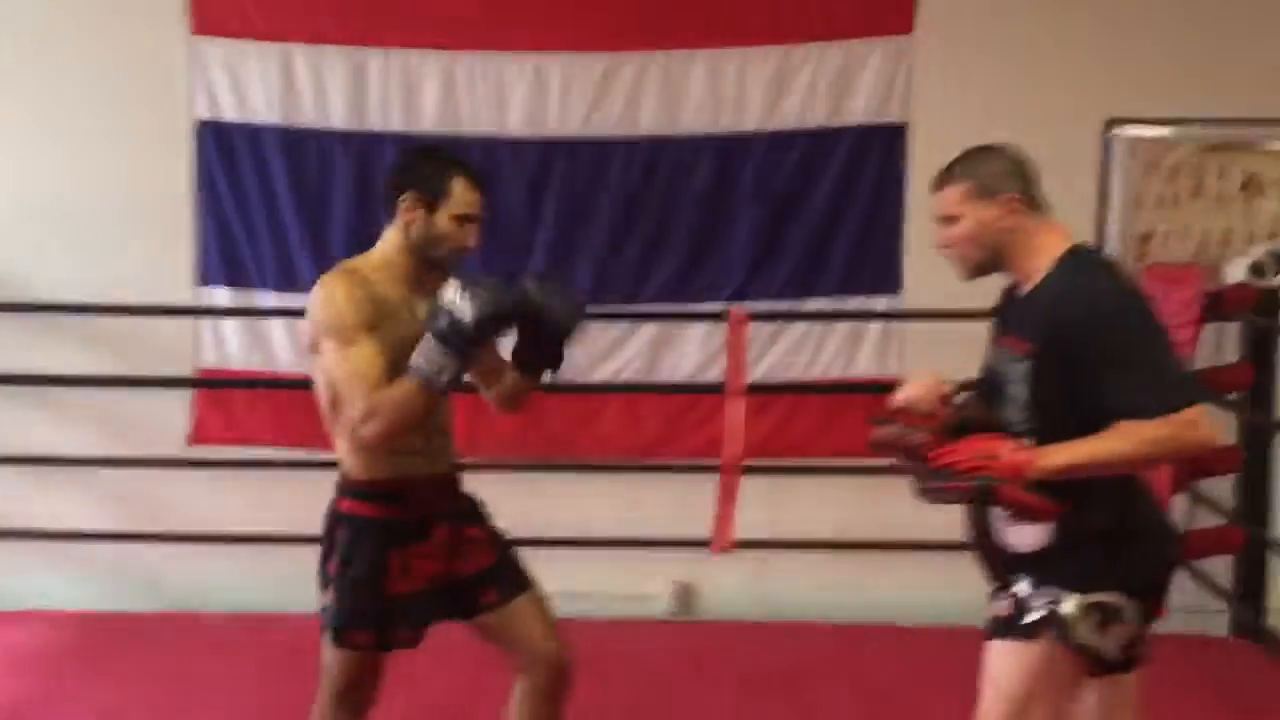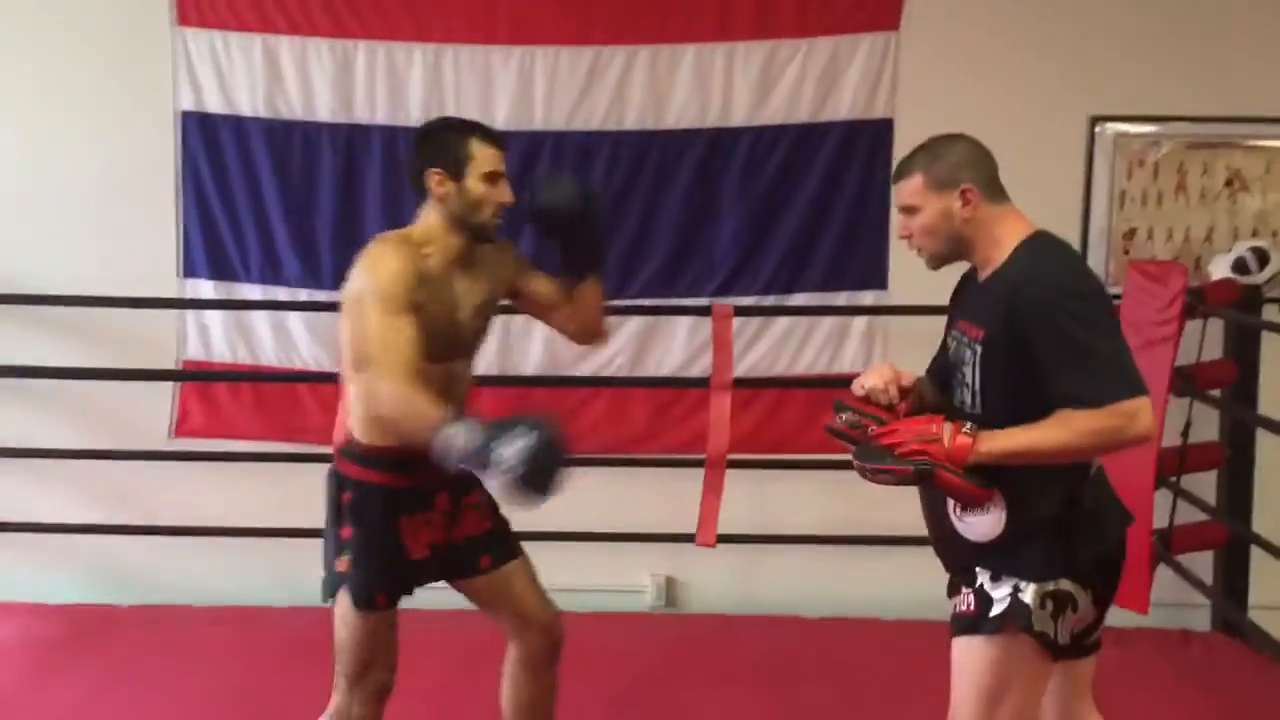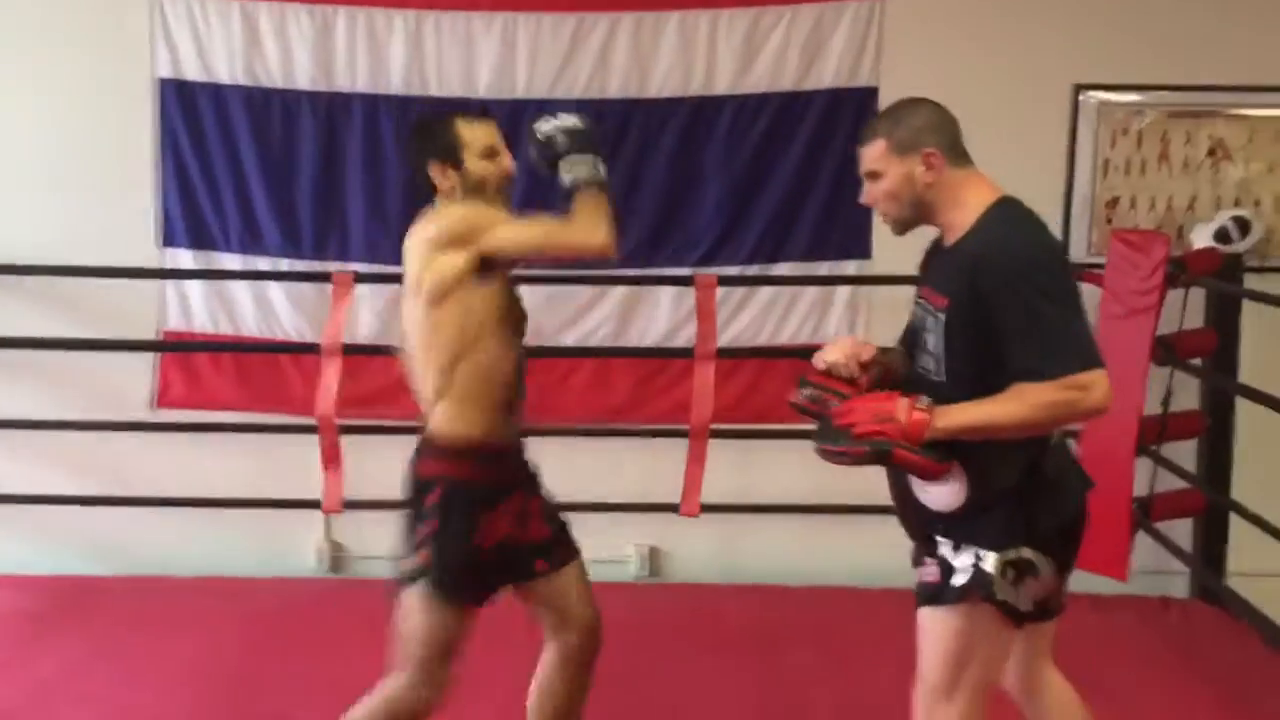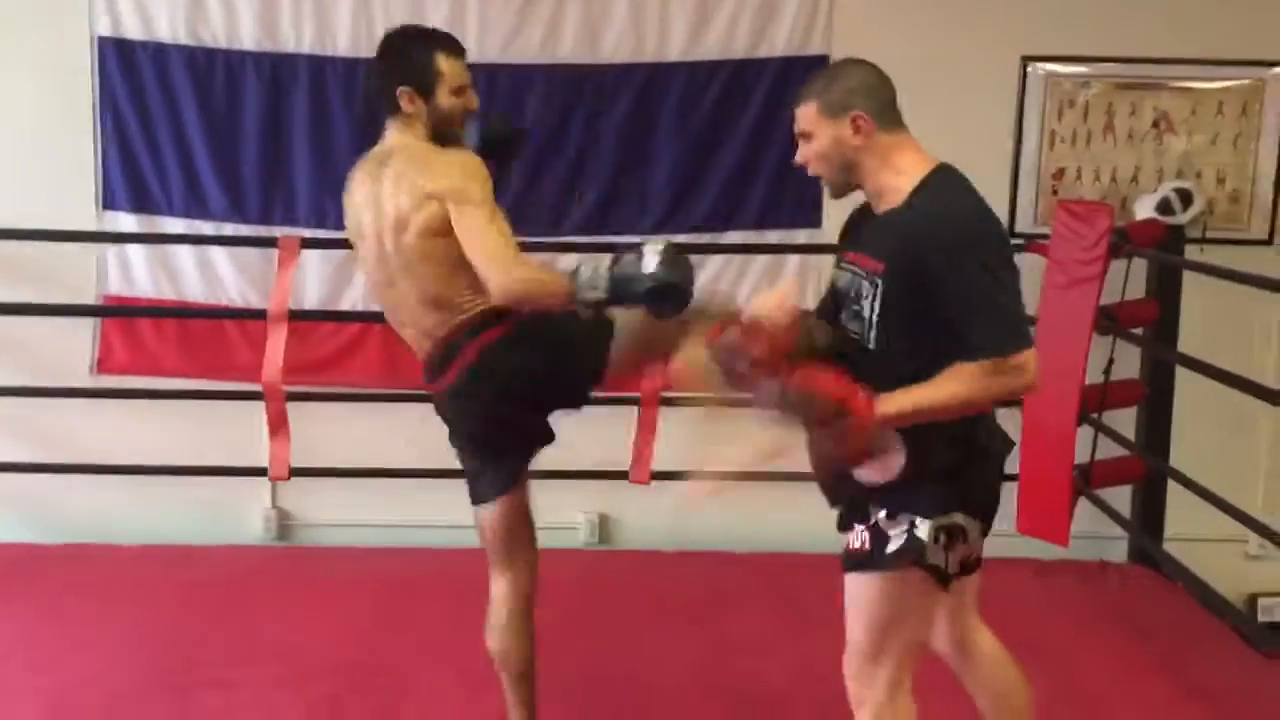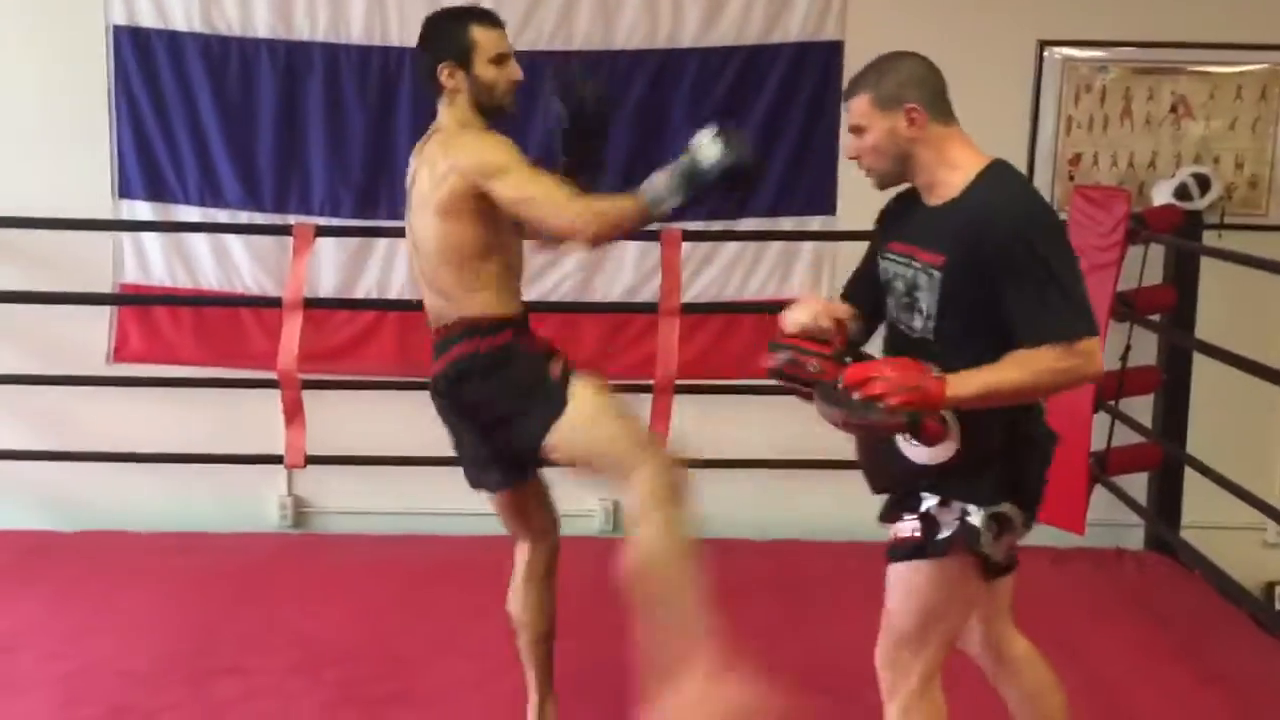
dt=0.2s
person 1, frame 1
left shoulder: (443, 292)
right shoulder: (341, 296)
left elbow: (501, 398)
right elbow: (374, 421)
left wrist: (534, 350)
right wrist: (444, 345)
left hip: (446, 509)
right hip: (371, 521)
left knee: (547, 661)
person 1, frame 2
left shoulder: (494, 260)
right shoulder: (389, 264)
left elbow: (589, 328)
right elbow: (385, 396)
left wrist: (580, 248)
right wrist: (477, 443)
left hip: (446, 481)
right hip: (374, 486)
left knee: (539, 628)
person 1, frame 3
left shoulder: (432, 242)
right shoulder: (458, 226)
right elbow: (590, 237)
right wrist: (580, 161)
left hip: (501, 472)
right hip: (455, 483)
left knee: (581, 628)
person 1, frame 4
left shoulder: (364, 179)
right shoulder: (452, 170)
right elbow: (517, 283)
right wrist: (618, 276)
left hip: (459, 379)
right hip: (503, 347)
left knee: (514, 570)
right knee: (677, 318)
person 1, frame 5
left shoulder: (431, 152)
right shoulder: (478, 150)
left elbow: (515, 225)
right elbow: (584, 224)
right wrist: (678, 179)
left hip: (463, 365)
right hip: (488, 358)
left knee: (538, 540)
right knee: (654, 468)
person 2, frame 1
left shoulder: (1092, 299)
right shoulder: (1020, 299)
left elbow: (1187, 427)
right elbow: (1013, 410)
left wrist: (1030, 460)
right wrist: (945, 407)
left hip: (1089, 563)
right hip: (1050, 557)
person 2, frame 2
left shoulder: (1050, 283)
right shoulder: (978, 285)
left elbow: (1128, 418)
right elbow: (961, 394)
left wrist: (970, 444)
right wrist: (907, 392)
left hip: (1043, 550)
right hip: (1012, 542)
person 2, frame 3
left shoulder: (1013, 251)
right shoulder: (949, 251)
left elbow: (1082, 389)
left wrist: (926, 421)
right wrist: (874, 365)
left hip: (1003, 516)
right hip: (982, 509)
person 2, frame 4
left shoulder: (952, 224)
right shoulder: (868, 221)
left elbow: (1013, 368)
left wrist: (878, 410)
right wrist: (792, 320)
left hip: (928, 479)
right hip: (896, 475)
right knee: (956, 633)
person 2, frame 5
left shoulder: (1009, 216)
right shoulder: (901, 214)
left elbow: (1078, 355)
right elbow: (862, 311)
left wrist: (940, 387)
right wrist: (821, 316)
left hip: (977, 473)
right hip: (931, 470)
left knee: (905, 666)
right knee: (992, 637)
